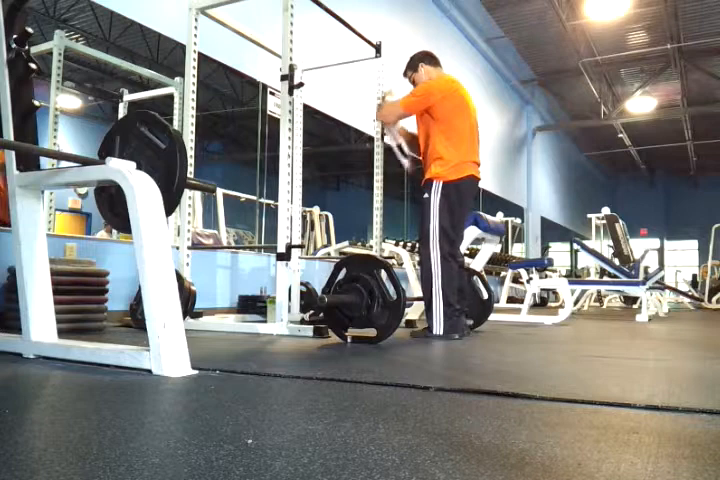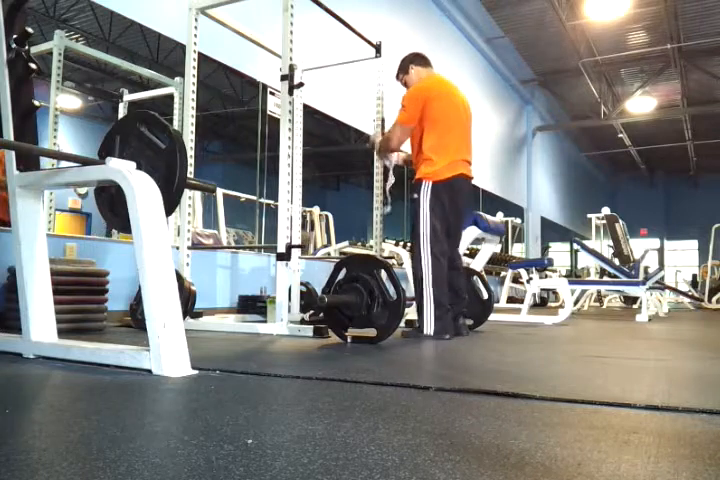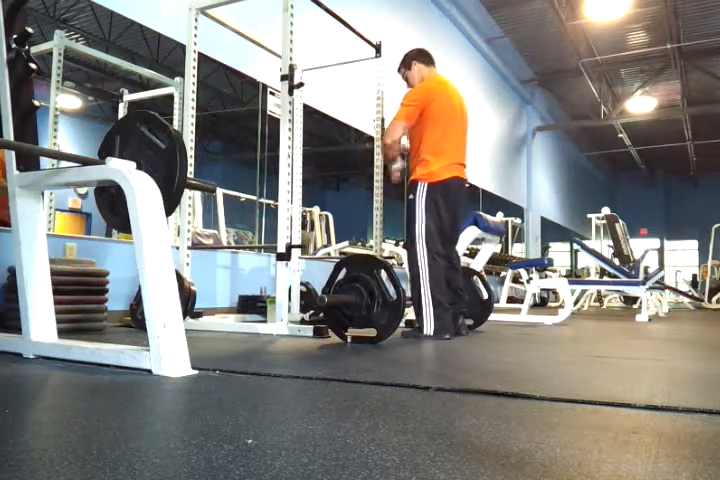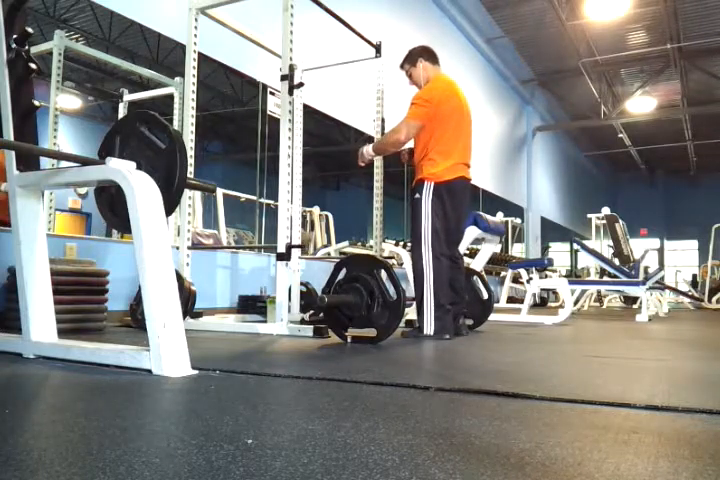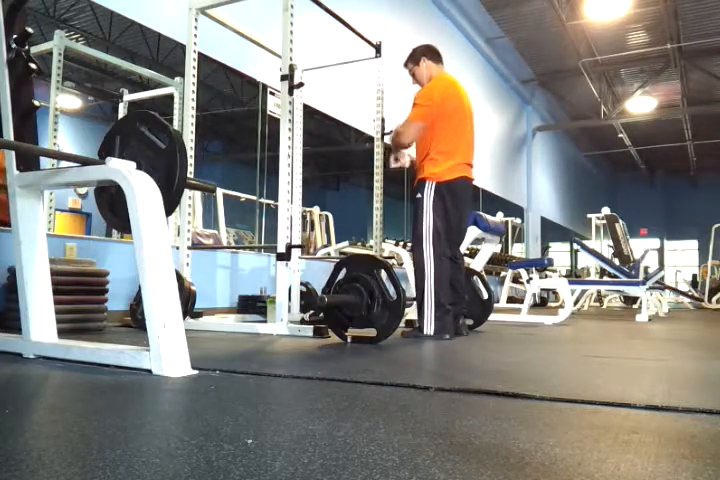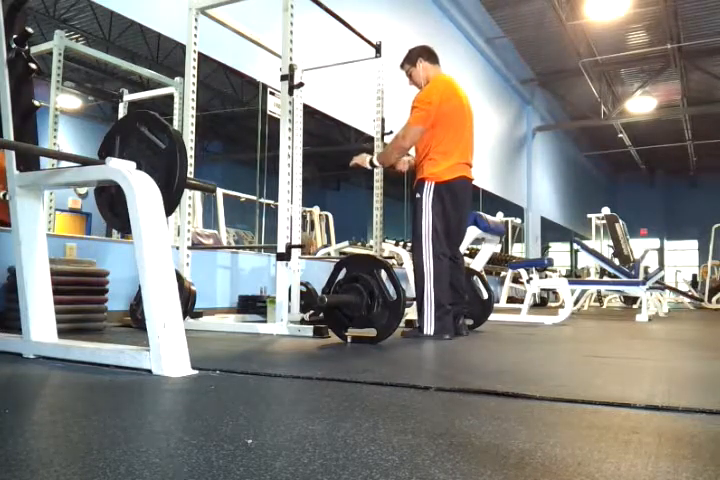
dt=0.7s
person 1, frame 1
left shoulder: (434, 87)
right shoulder: (457, 91)
left elbow: (386, 116)
left wrist: (386, 101)
right wrist: (403, 134)
left hip: (446, 179)
right hip: (464, 177)
left knee: (436, 251)
right knee: (449, 250)
left ankle: (443, 324)
right ankle: (454, 319)
person 1, frame 2
left shoulder: (420, 91)
right shoulder: (456, 94)
left elbow: (394, 139)
left wrist: (381, 148)
right wrist: (405, 158)
left hip: (436, 179)
right hip: (460, 177)
left knee: (429, 251)
right knee: (448, 250)
left ankle: (435, 324)
right ankle: (456, 319)
person 1, frame 3
left shoulder: (422, 92)
right shoulder: (454, 94)
left elbow: (391, 138)
left wrist: (392, 163)
right wrist: (404, 155)
left hip: (431, 181)
right hip: (454, 179)
left knee: (425, 251)
right knee: (445, 250)
left ankle: (434, 324)
right ankle: (455, 318)
person 1, frame 4
left shoulder: (432, 92)
right shoulder: (455, 92)
left elbow: (400, 136)
left wrist: (369, 150)
right wrist: (415, 154)
left hip: (437, 181)
right hip: (457, 179)
left knee: (429, 251)
right knee: (448, 251)
left ankle: (433, 324)
right ankle: (454, 319)
person 1, frame 5
left shoulder: (433, 90)
right shoulder: (458, 91)
left elbow: (405, 136)
left wrist: (395, 148)
right wrist: (413, 158)
left hip: (438, 181)
right hip: (459, 179)
left knee: (430, 251)
right knee: (449, 251)
left ankle: (435, 324)
right ankle: (455, 319)
person 1, frame 6
left shoulder: (432, 92)
right shoulder: (456, 91)
left elbow: (405, 140)
left wrist: (374, 161)
right wrist: (412, 161)
left hip: (438, 182)
right hip: (458, 180)
left knee: (429, 252)
right knee: (449, 251)
left ankle: (433, 324)
right ankle: (454, 319)
